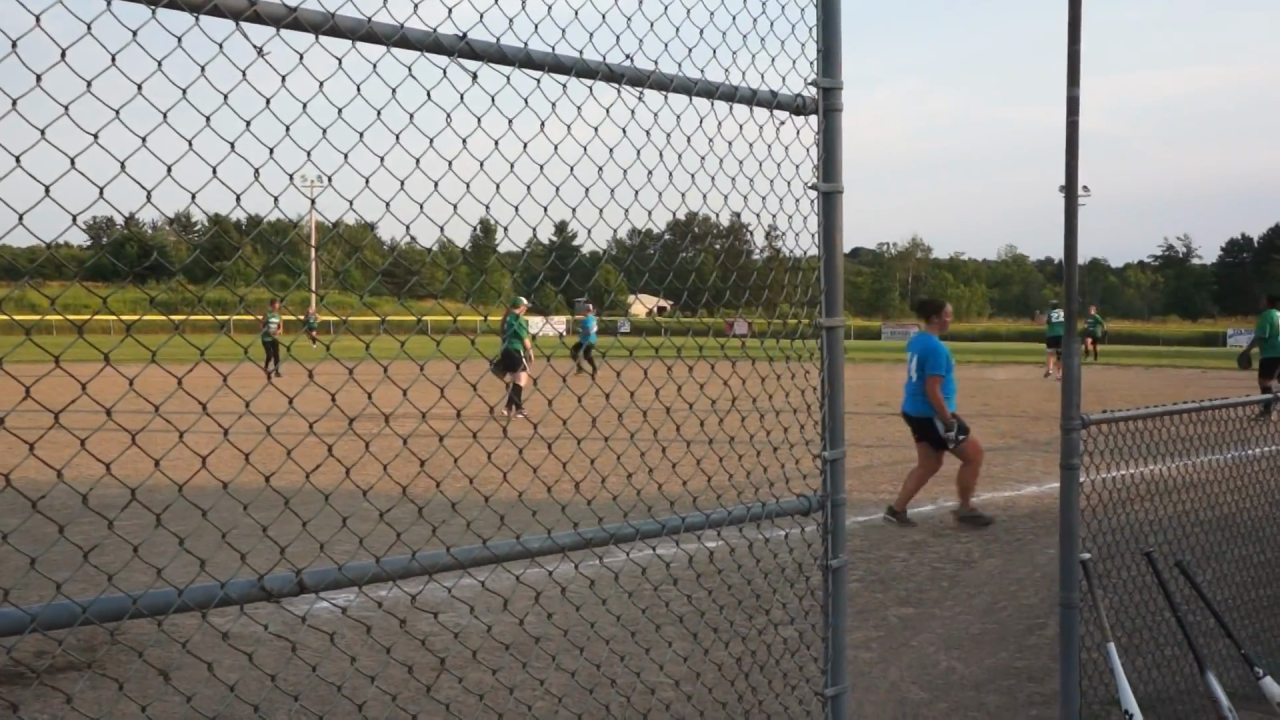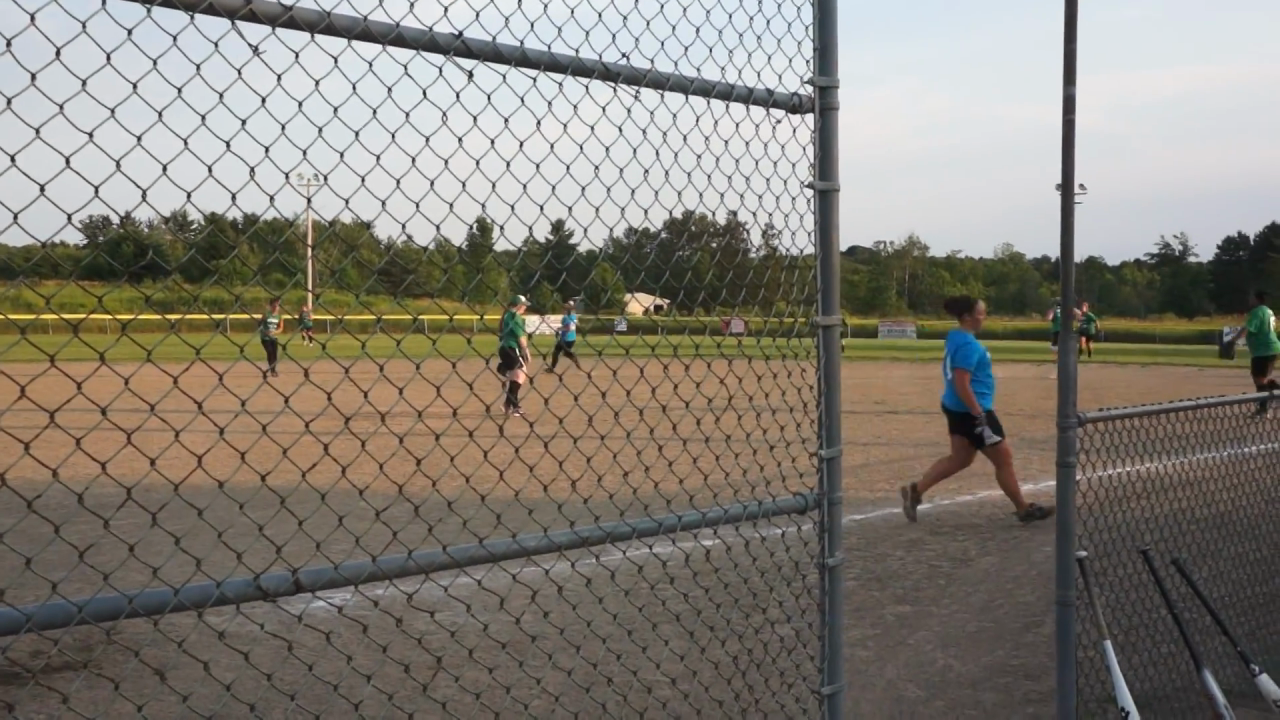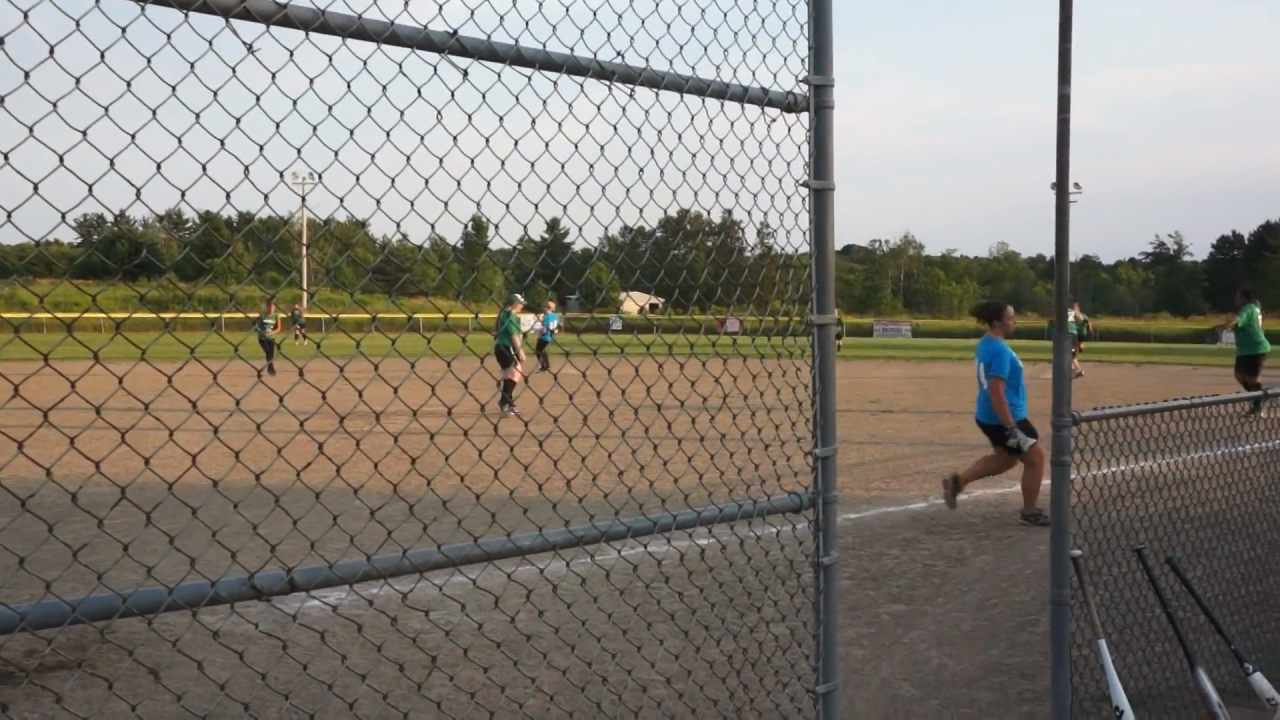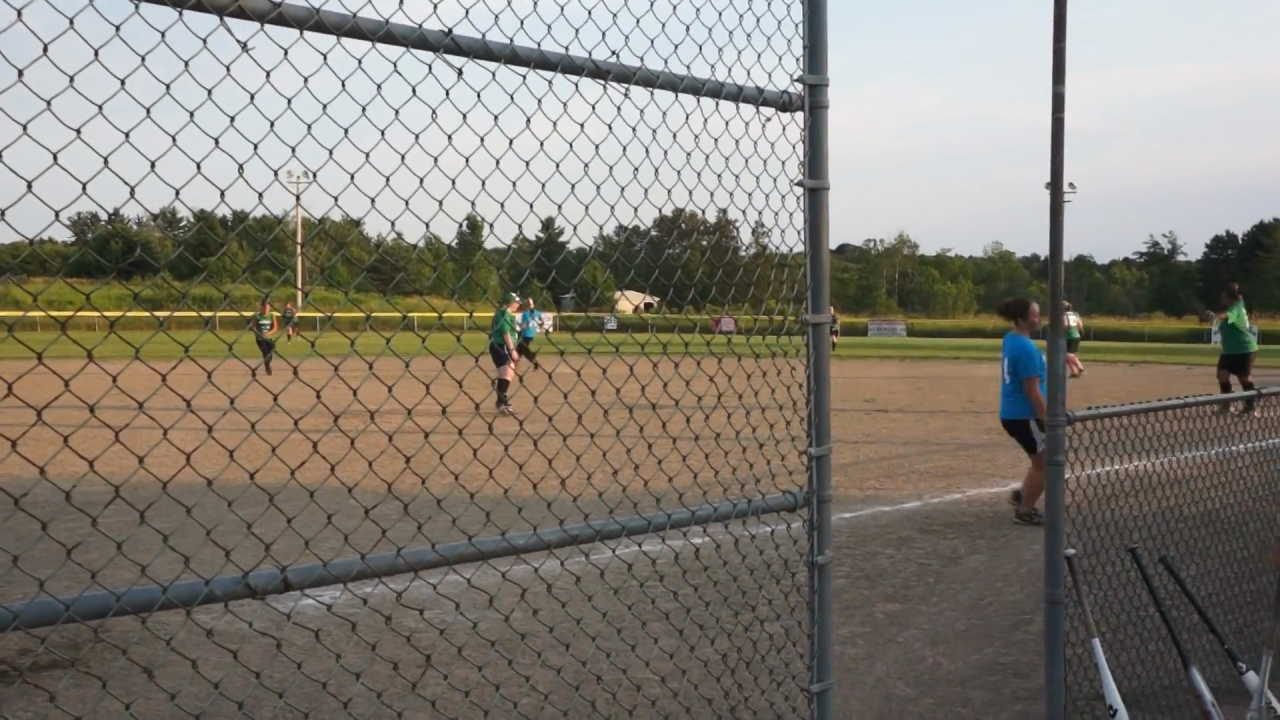
dt=0.1s
person 1, frame 1
left shoulder: (917, 340)
right shoulder: (936, 348)
right elbow: (933, 390)
right wrist: (949, 420)
left hip: (916, 412)
right hip: (932, 415)
left knee: (928, 465)
right knee: (974, 453)
left ankle: (897, 510)
right ankle: (965, 511)
person 1, frame 2
left shoulder: (955, 336)
right shoulder: (968, 344)
right elbow: (961, 384)
right wrist: (979, 415)
left hip: (957, 408)
right hip: (970, 410)
left knee: (960, 458)
right knee: (1004, 459)
left ankle: (915, 490)
right ankle: (1023, 508)
person 1, frame 3
left shoulder: (986, 343)
right shoulder: (999, 351)
right elbow: (996, 392)
right wrist: (1011, 426)
left hip: (990, 417)
right hip: (1002, 420)
left knee: (1004, 460)
right knee: (1036, 459)
left ankle: (956, 481)
right ankle: (1029, 511)
person 1, frame 4
left shoulder: (1012, 339)
right shoulder: (1027, 349)
right elbow: (1032, 391)
right wrist: (1048, 421)
left hip: (1014, 412)
right hip: (1023, 416)
left knee: (1044, 458)
right knee: (1045, 463)
left ankle: (1022, 495)
right ankle: (1025, 511)
